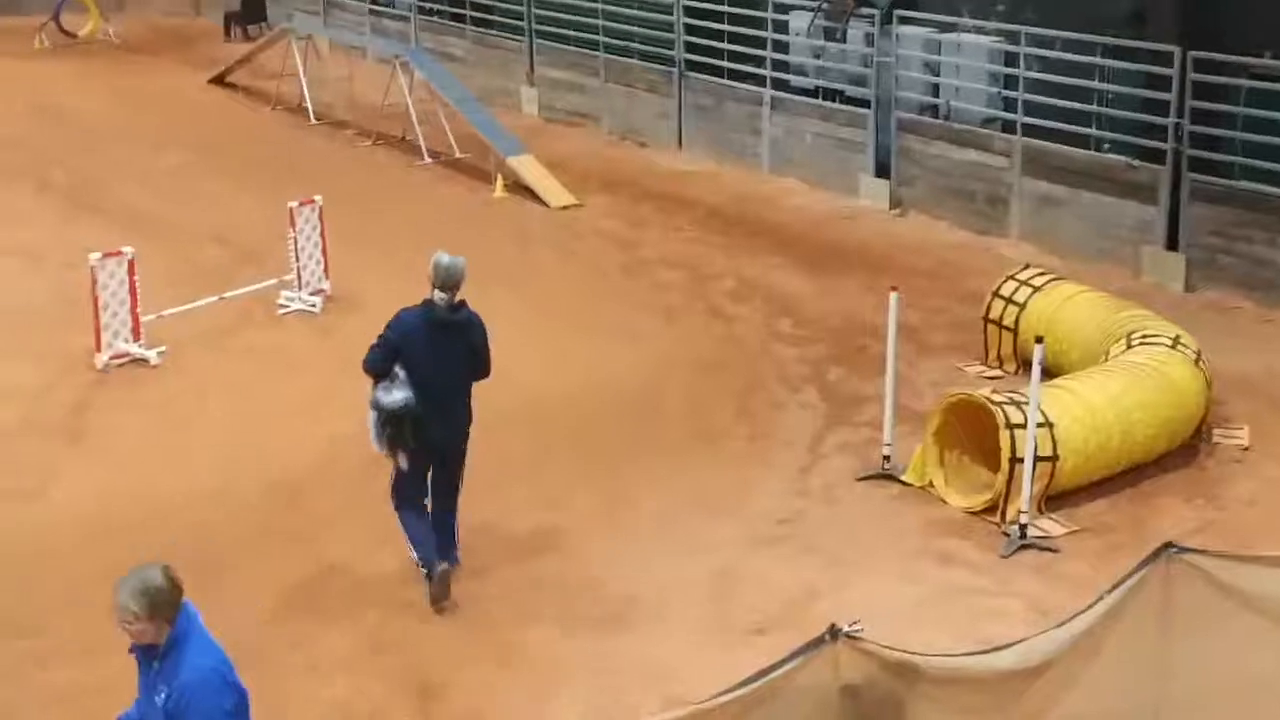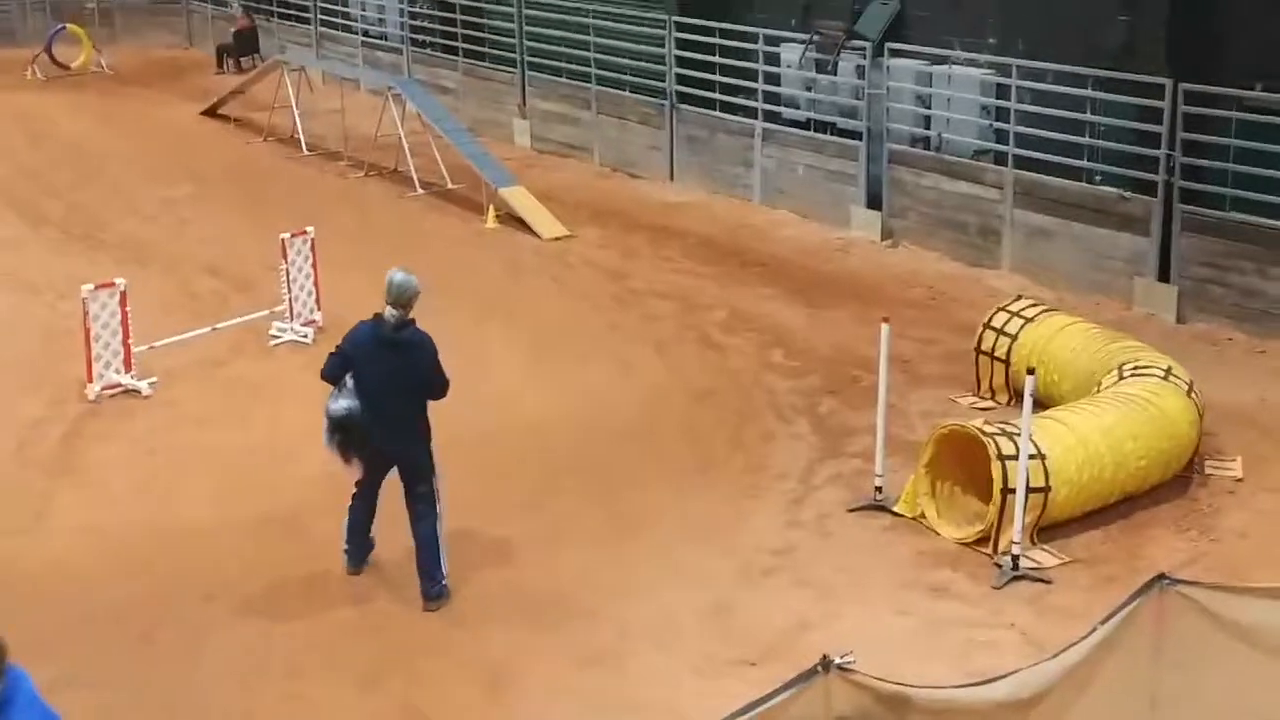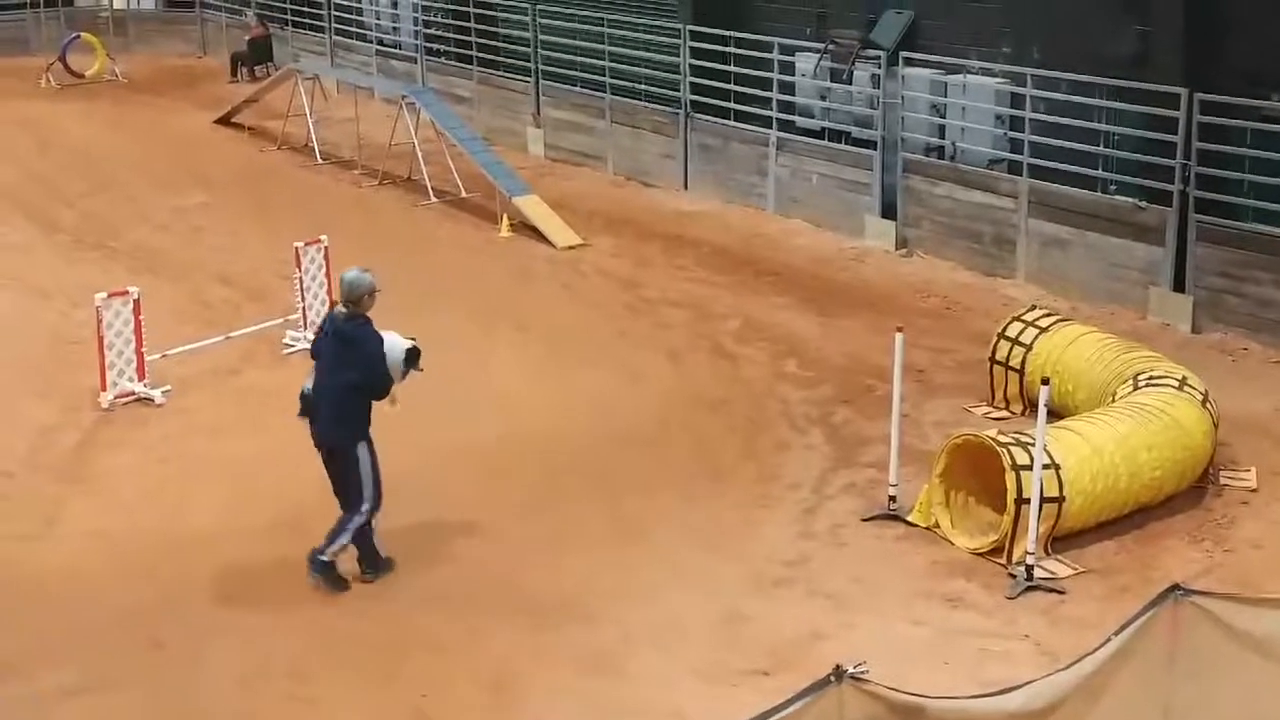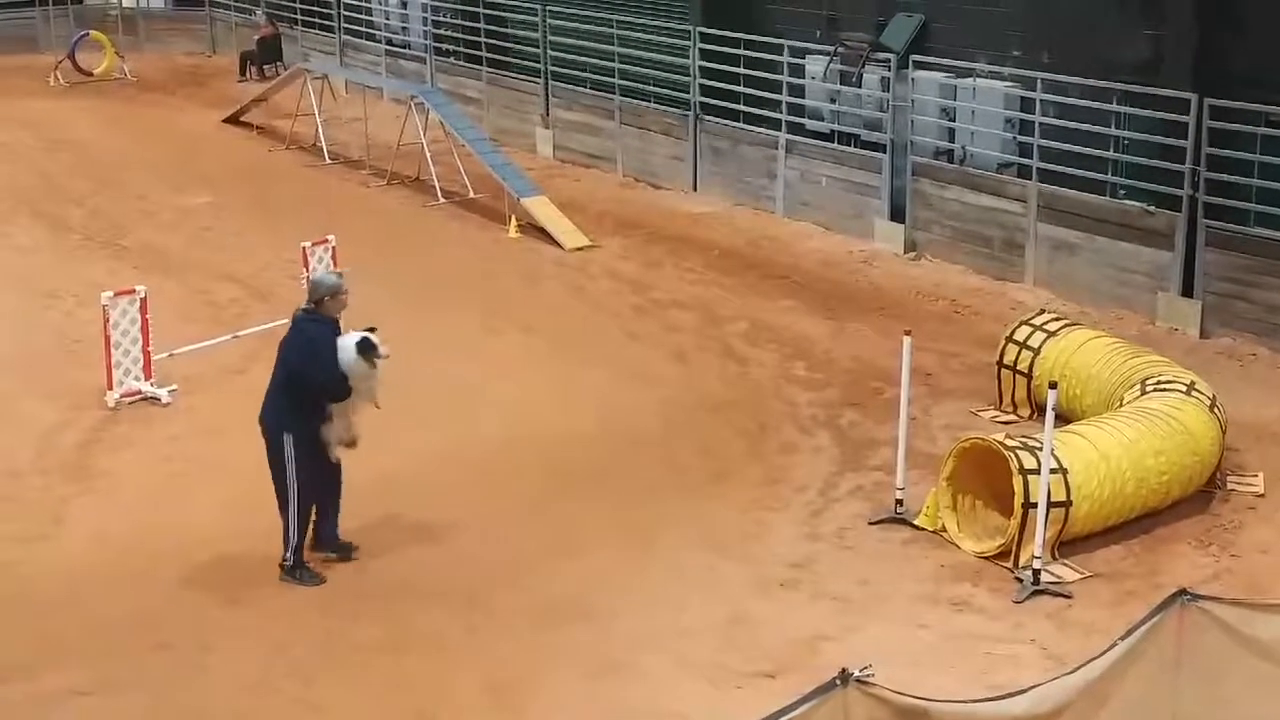
dt=0.4s
person 1, frame 1
left shoulder: (407, 321)
right shoulder: (472, 324)
left elbow: (374, 365)
right elbow: (481, 370)
left wrist: (402, 369)
left hip: (415, 425)
right hip: (455, 425)
left knee: (408, 498)
right knee: (446, 492)
left ankle: (435, 561)
right ankle: (443, 559)
person 1, frame 2
left shoulder: (360, 334)
right shoulder: (420, 342)
left elbow: (331, 372)
right elbow: (438, 389)
left hip: (371, 436)
right hip: (411, 438)
left knee: (365, 492)
right knee: (425, 507)
left ankle: (355, 555)
right ankle: (434, 588)
person 1, frame 3
left shoulder: (331, 324)
right shoulder: (367, 338)
left elbow: (317, 353)
right elbow: (379, 389)
right wrist: (390, 373)
left hip: (323, 424)
right hip: (348, 430)
left knee: (353, 495)
right knee: (367, 500)
left ankle: (371, 561)
right ankle: (323, 559)
person 1, frame 4
left shoulder: (322, 326)
right shoulder: (313, 335)
left elbow: (326, 375)
right elbow: (330, 388)
right wrist: (350, 388)
left hip: (304, 417)
right hip: (286, 422)
left knee: (329, 473)
right knee: (297, 492)
left ankle: (327, 538)
right ankle: (292, 564)
